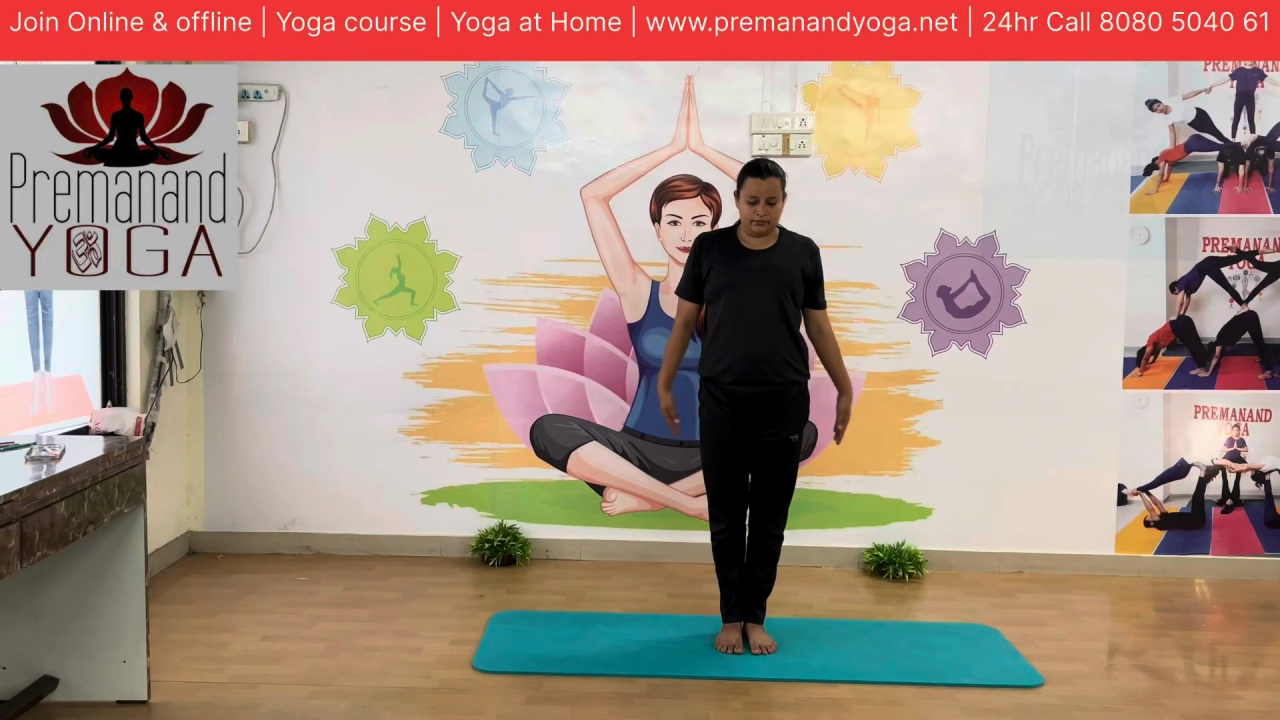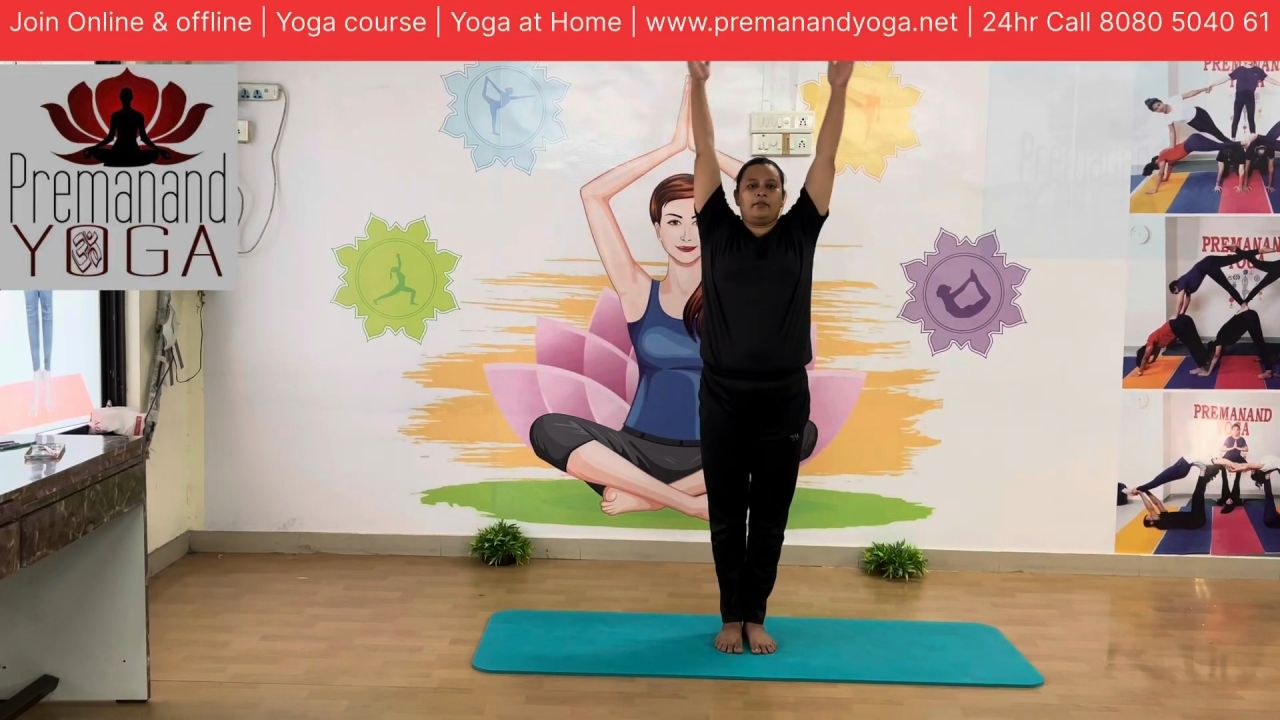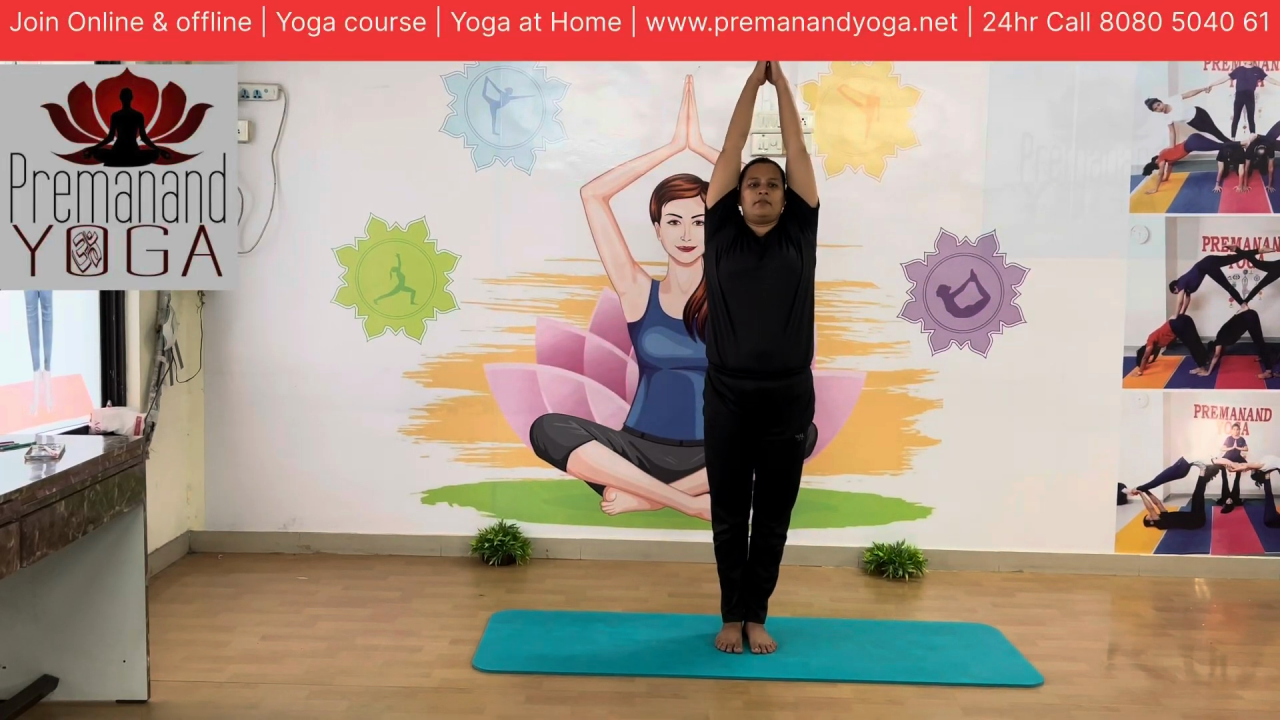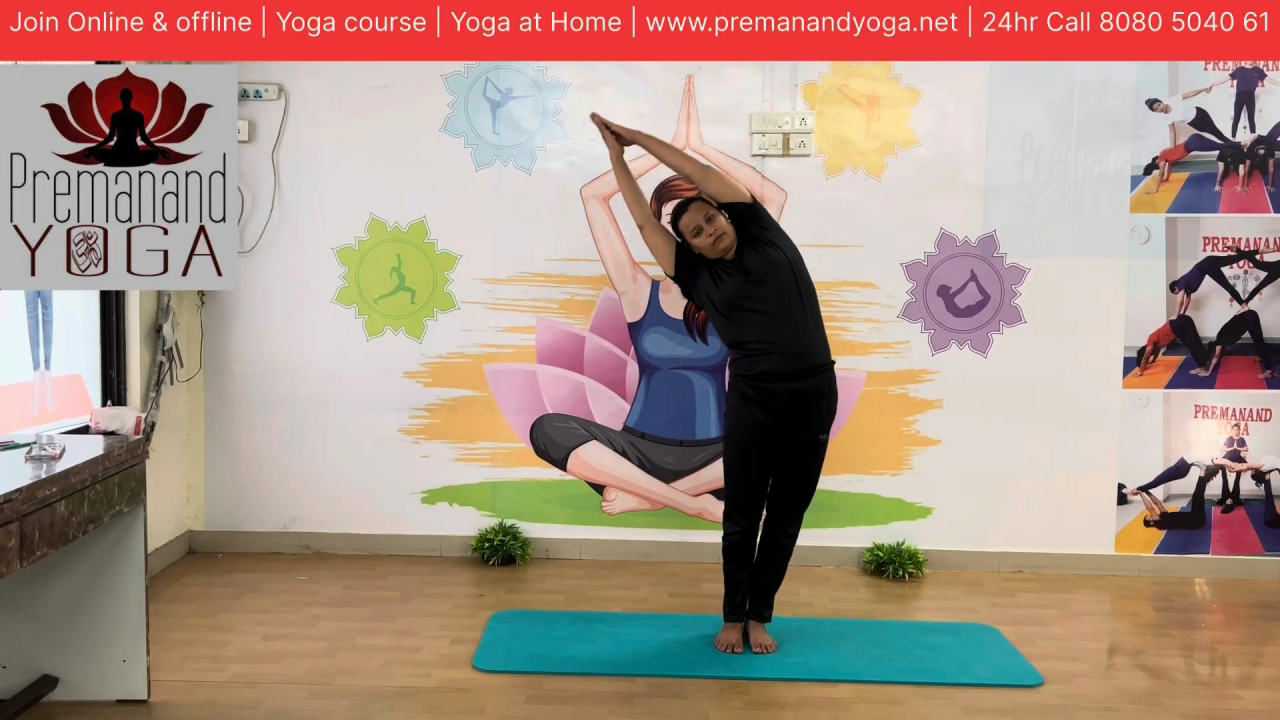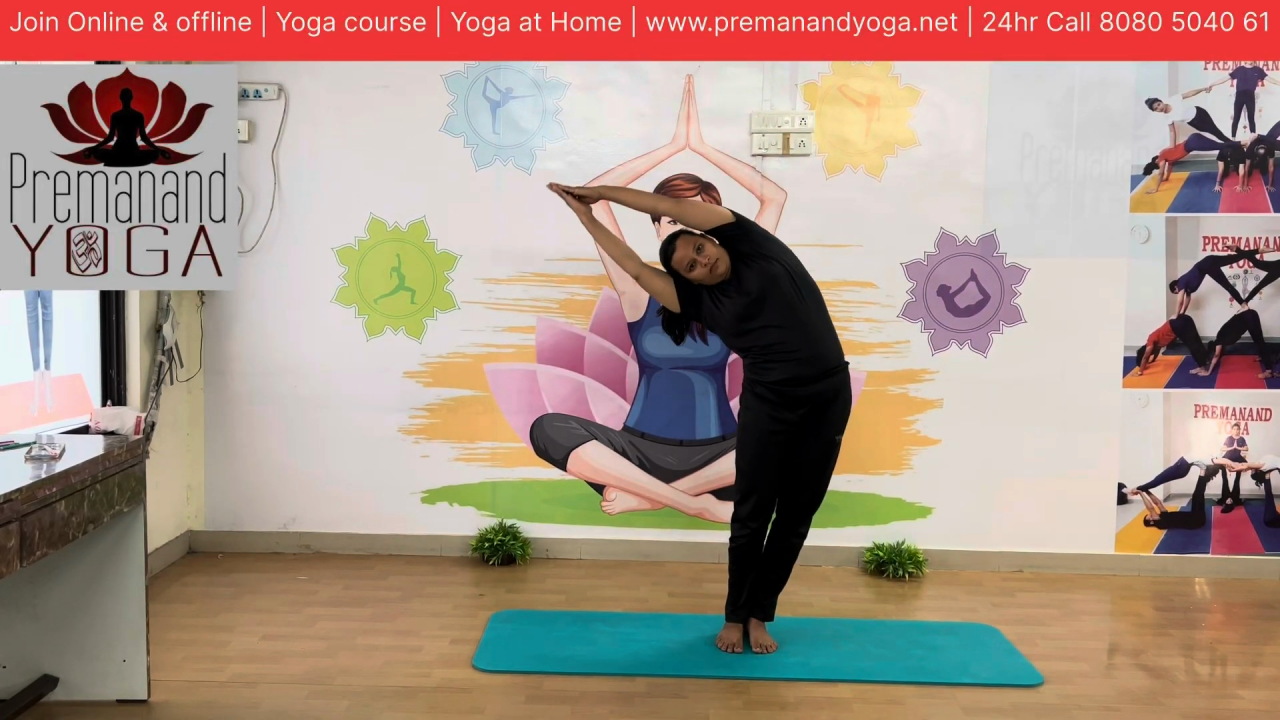
dt=1s
person 1, frame 1
left shoulder: (803, 252)
right shoulder: (708, 247)
left elbow: (819, 327)
right elbow: (686, 321)
left wrist: (844, 389)
right wrist: (665, 383)
left hip: (784, 400)
right hip: (721, 400)
left knee: (770, 516)
right knee: (725, 515)
left ankle: (756, 616)
right ankle: (731, 616)
person 1, frame 2
left shoulder: (799, 234)
right shoulder: (718, 232)
left elbow: (825, 160)
right elbow: (704, 155)
left wrist: (839, 89)
right wrist: (696, 84)
left hip: (784, 398)
right hip: (723, 397)
left knee: (770, 516)
right knee: (726, 514)
left ankle: (755, 616)
right ankle: (730, 614)
person 1, frame 3
left shoulder: (800, 232)
right shoulder: (722, 232)
left elbow: (798, 151)
right elbow: (730, 152)
left wrist: (781, 82)
right wrist: (752, 82)
left hip: (788, 397)
right hip: (728, 396)
left knee: (773, 516)
right knee: (729, 514)
left ankle: (756, 615)
right ankle: (731, 615)
person 1, frame 4
left shoulder: (762, 233)
right shoulder: (697, 274)
left elbow: (701, 173)
right elbow: (645, 223)
left wrist: (642, 137)
right wrist: (618, 155)
left hip: (813, 391)
right hip: (755, 398)
left knee: (787, 513)
right knee: (742, 514)
left ankle: (759, 615)
right ankle: (733, 616)
person 1, frame 5
left shoulder: (752, 245)
right shoulder: (701, 300)
left elbow: (677, 208)
right elbow: (637, 270)
right wrist: (587, 214)
left hip: (828, 395)
right hip: (769, 403)
left knee: (796, 516)
right knee: (752, 514)
left ankle: (759, 615)
right ankle: (734, 616)
person 2, frame 1
right shoulder: (640, 292)
right elbow: (593, 196)
left wrist: (700, 146)
right wrist: (675, 146)
right hip: (642, 451)
left knee: (802, 433)
right knee: (550, 431)
left ankle: (648, 495)
right ankle: (695, 503)
person 2, frame 2
right shoulder: (638, 291)
right elbow: (592, 195)
left wrist: (702, 146)
right wrist: (675, 145)
right hip: (641, 451)
left knee: (801, 431)
right knee: (548, 430)
left ankle: (644, 496)
right ankle: (694, 502)
person 2, frame 3
right shoulder: (638, 291)
right elbow: (593, 195)
left wrist: (700, 145)
right wrist: (673, 146)
left hip: (713, 457)
right hip: (642, 452)
left knee: (800, 431)
right knee: (549, 430)
left ankle: (647, 496)
right ankle: (696, 502)
person 2, frame 4
right shoulder: (638, 291)
left elbow: (774, 198)
right elbow: (593, 196)
left wrist: (700, 147)
right wrist: (671, 148)
left hip: (713, 456)
right hip: (642, 452)
right knee: (548, 430)
left ankle: (646, 495)
right ankle: (696, 503)
person 2, frame 5
right shoulder: (639, 289)
left elbow: (775, 198)
right elbow: (592, 196)
left wrist: (700, 146)
right wrist: (673, 146)
left hip: (715, 455)
right hip: (642, 452)
right knee: (548, 429)
left ankle: (646, 496)
right ankle: (699, 504)
